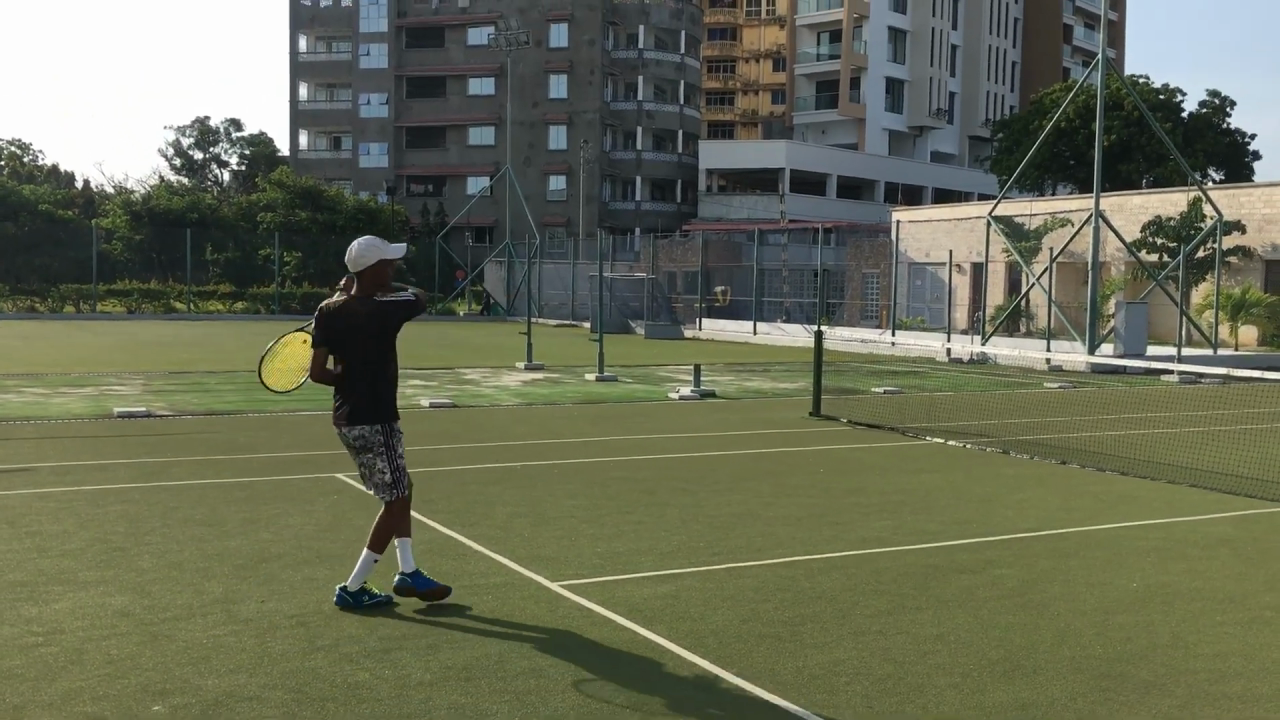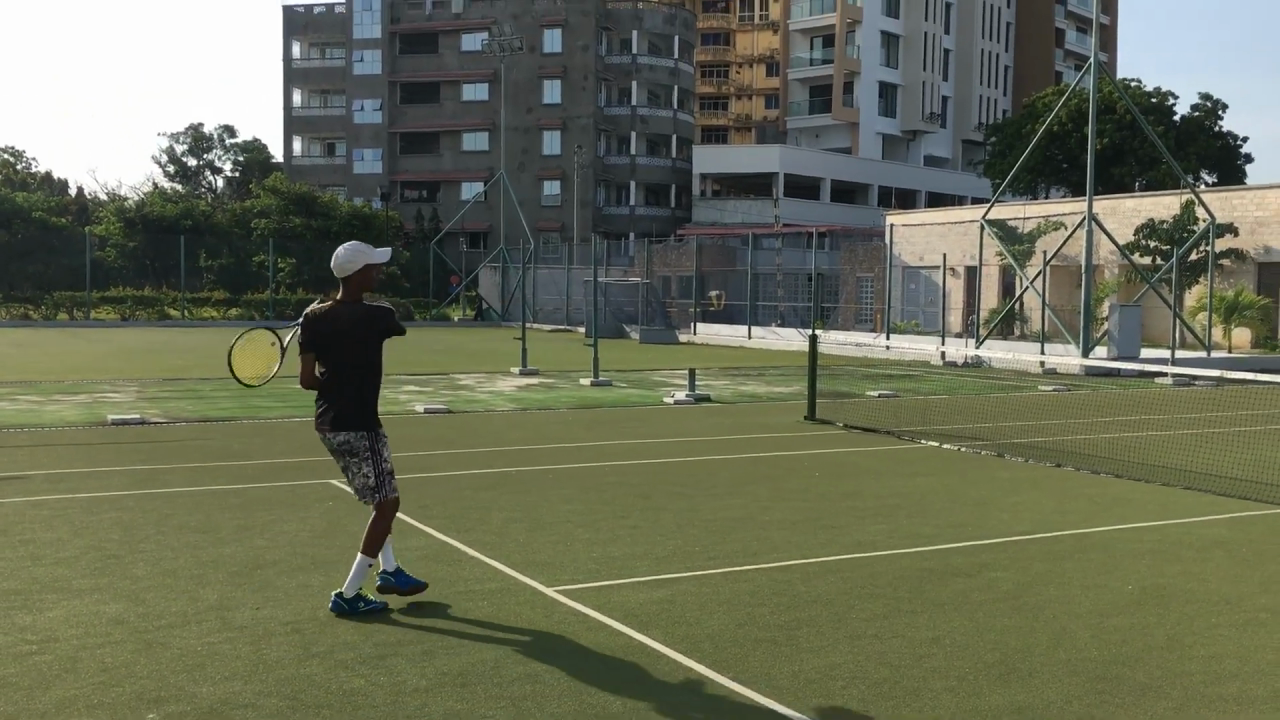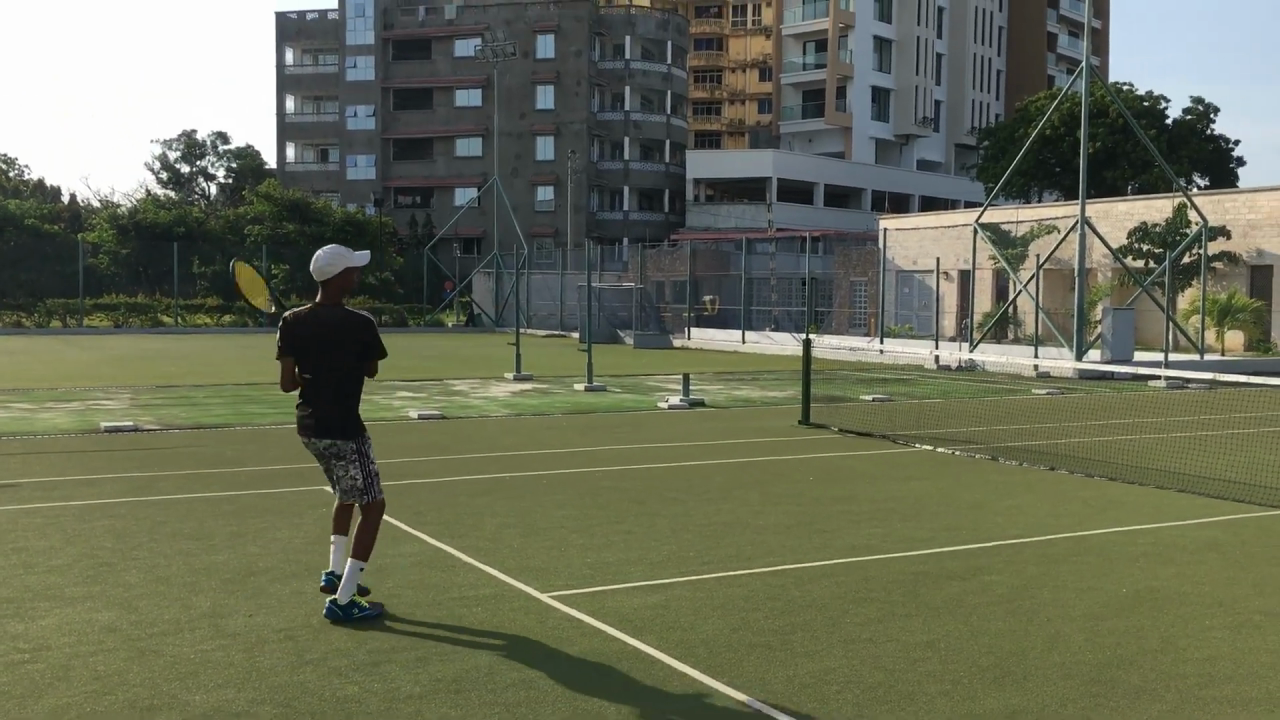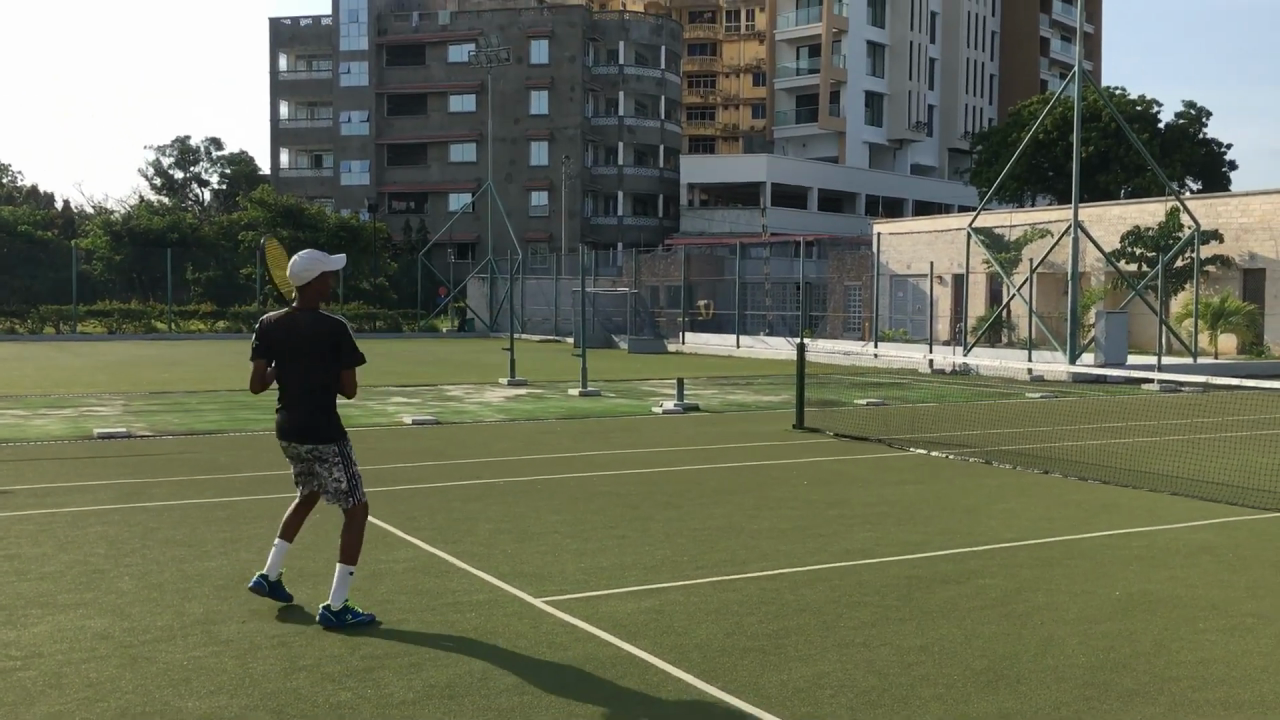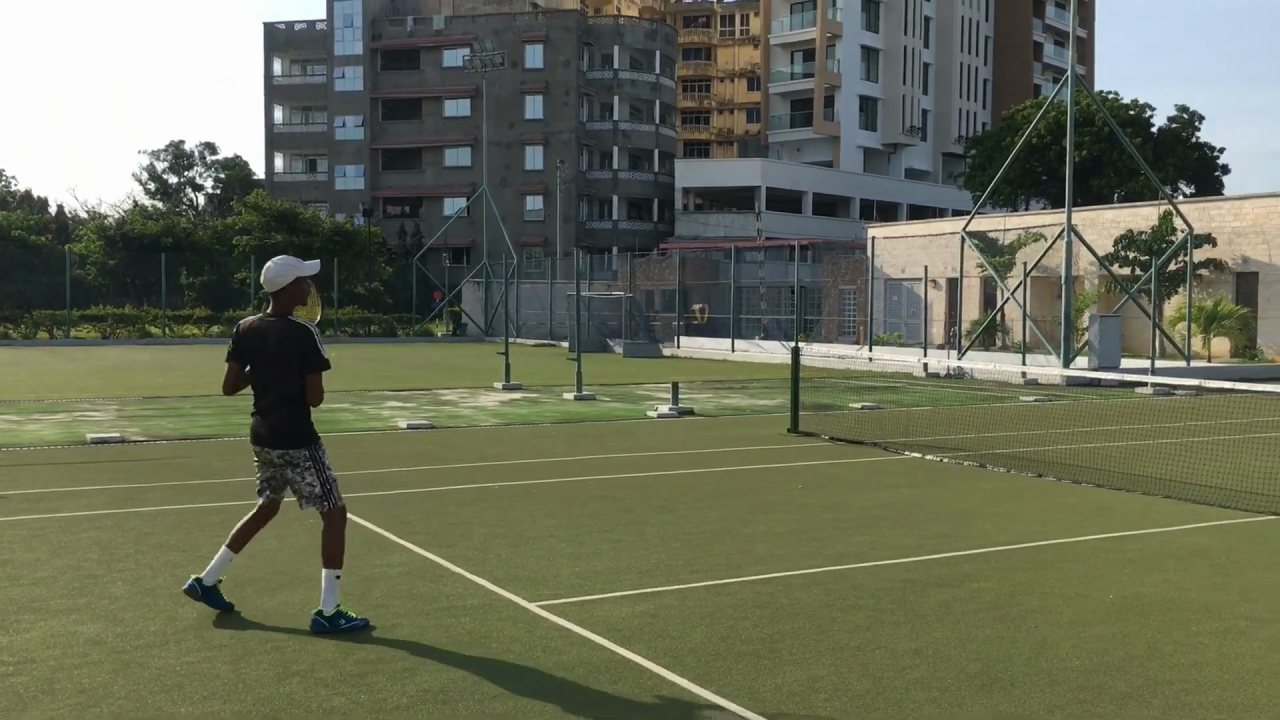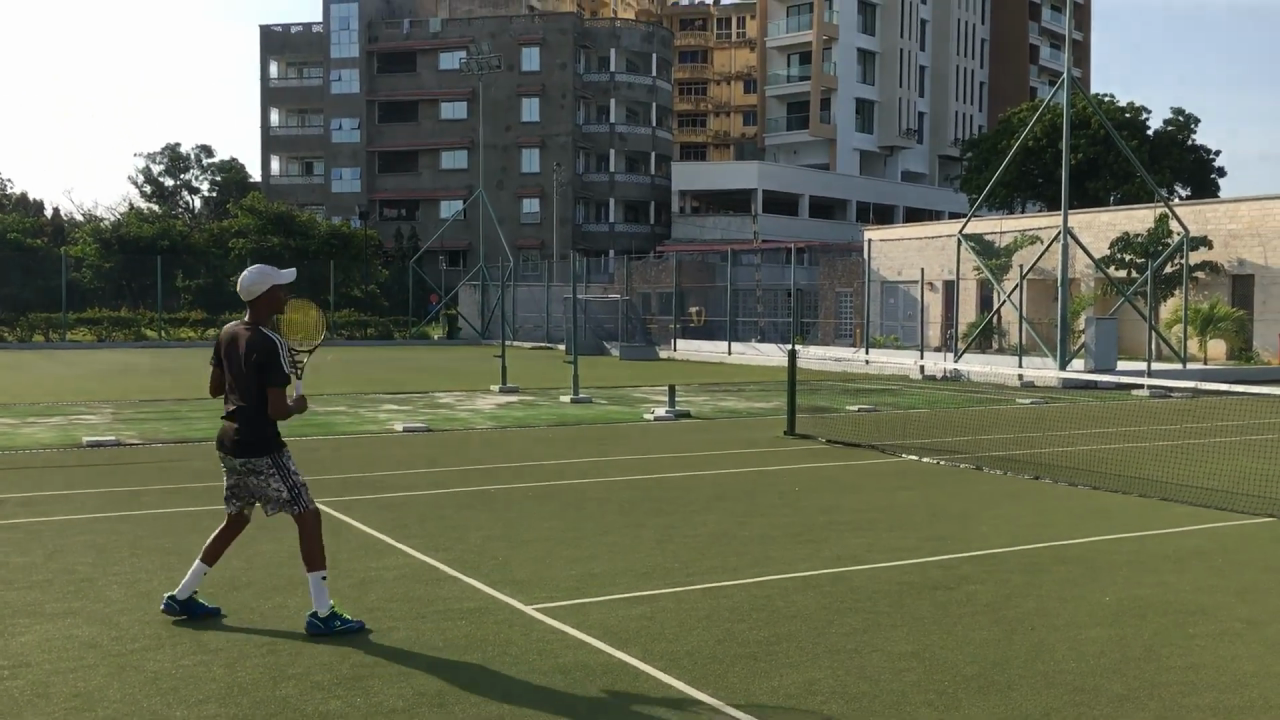
dt=0.1s
person 1, frame 1
left shoulder: (327, 312)
right shoulder: (387, 309)
left elbow: (318, 374)
right elbow: (418, 294)
right wrist: (385, 286)
left hip: (347, 418)
right hip: (375, 422)
left knee: (396, 495)
right knee: (397, 500)
left ankle: (408, 573)
right ankle: (353, 588)
person 1, frame 2
left shoulder: (313, 317)
right shoulder: (377, 315)
left elbow: (309, 381)
right elbow: (396, 328)
left hip: (327, 422)
right hip: (359, 426)
left knee: (378, 491)
right knee: (386, 504)
left ankle: (388, 572)
right ankle: (350, 595)
person 1, frame 3
left shoulder: (292, 321)
right shoulder: (359, 323)
left elbow: (287, 383)
right elbow: (372, 371)
left hip: (310, 426)
right hip: (343, 430)
left knee: (348, 494)
right knee: (373, 506)
left ankle: (336, 573)
right ankle: (342, 601)
person 1, frame 4
left shoulder: (268, 324)
right shoulder: (336, 328)
left elbow: (257, 385)
right elbow: (349, 390)
left hip: (288, 430)
right hip: (323, 434)
left knee: (309, 495)
right knee: (356, 510)
left ankle: (269, 574)
right ankle: (337, 607)
person 1, frame 5
left shoulder: (245, 330)
right shoulder: (304, 334)
left elbow: (230, 386)
right elbow: (315, 399)
left hip: (263, 436)
right hip: (297, 439)
left knee: (267, 506)
right knee: (334, 514)
left ankle: (207, 581)
right ankle: (328, 611)
person 1, frame 6
left shoulder: (227, 332)
right shoulder: (271, 343)
left elbow: (215, 387)
right elbow: (276, 411)
right wrist: (298, 405)
left hip: (230, 444)
right hip: (260, 449)
left knee: (236, 519)
right knee: (308, 518)
left ankle: (181, 597)
right ankle: (322, 613)
